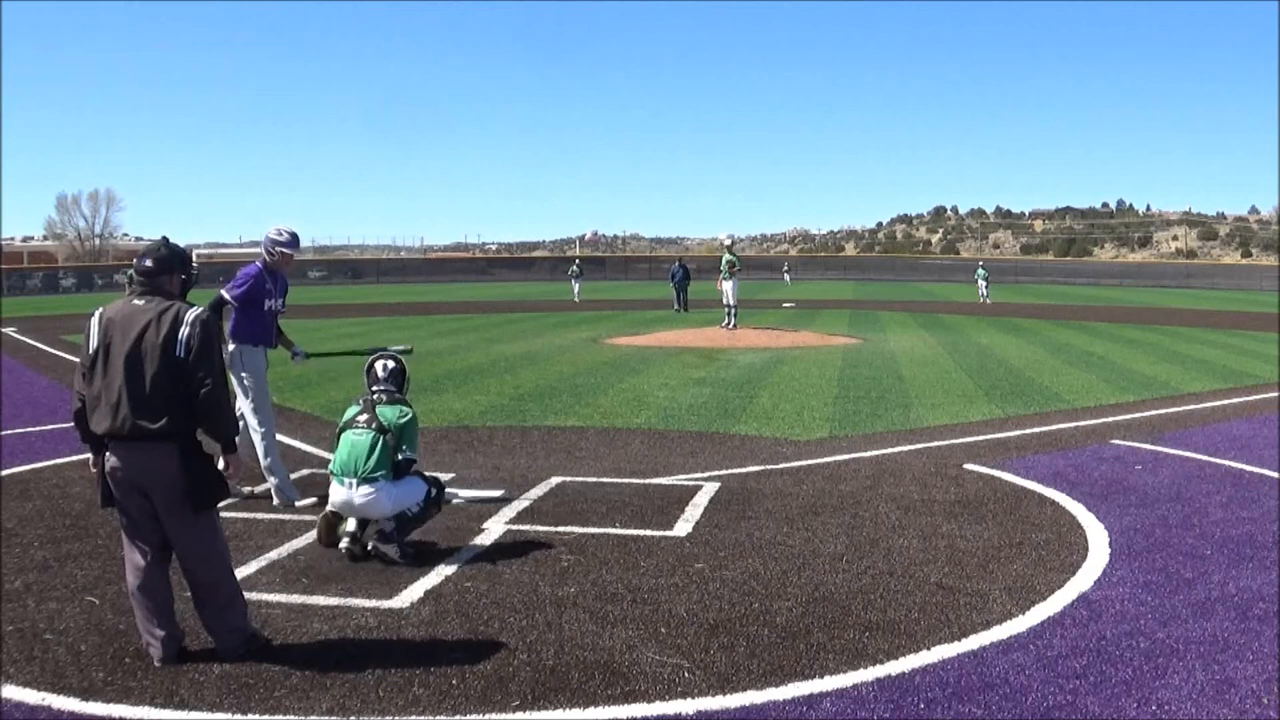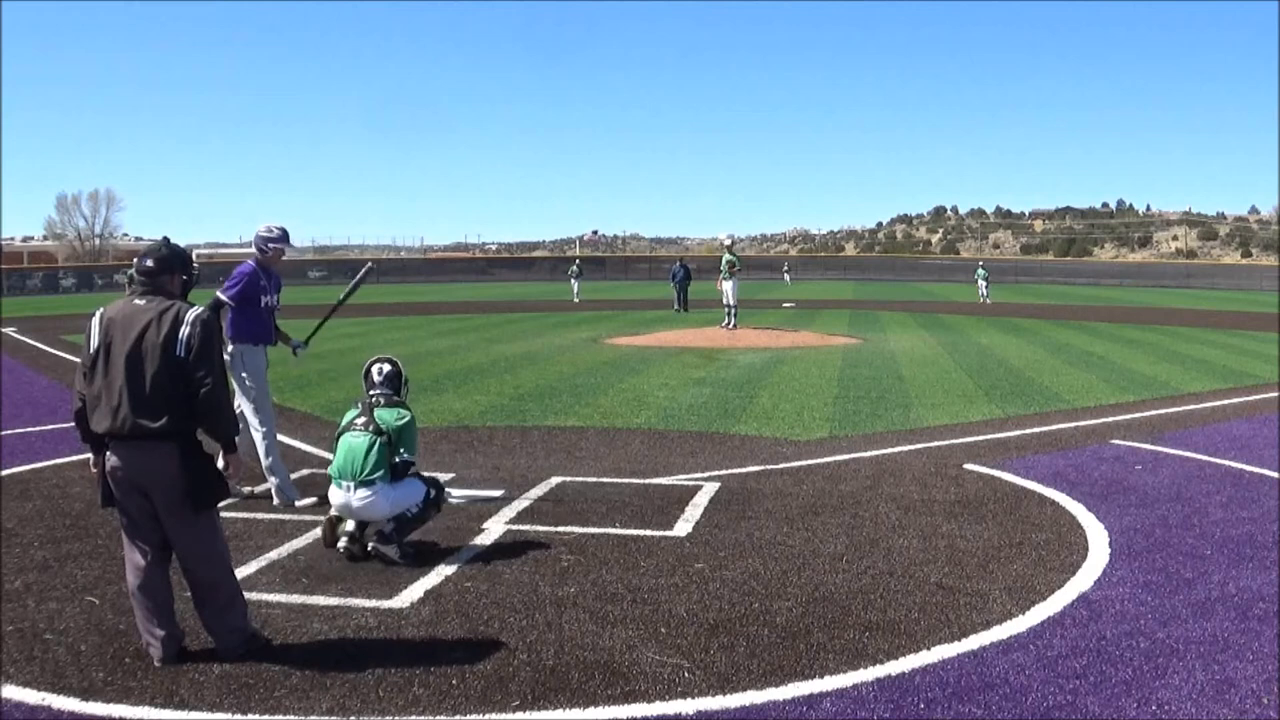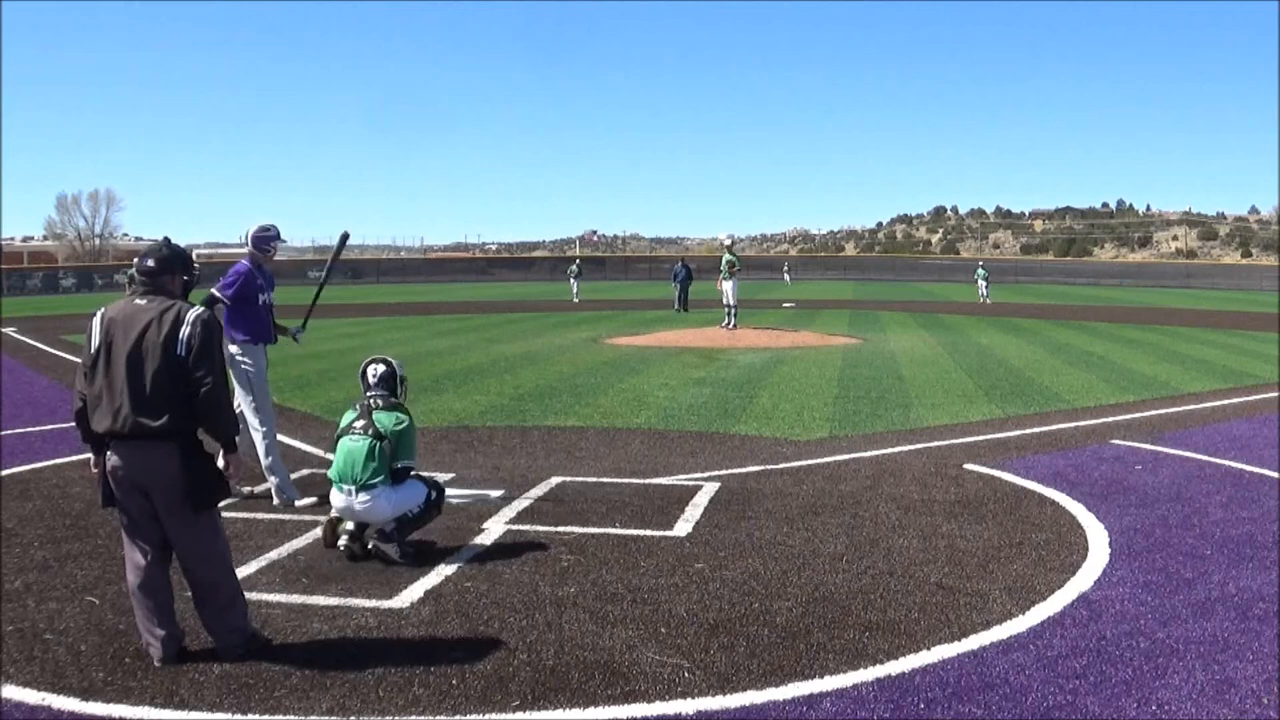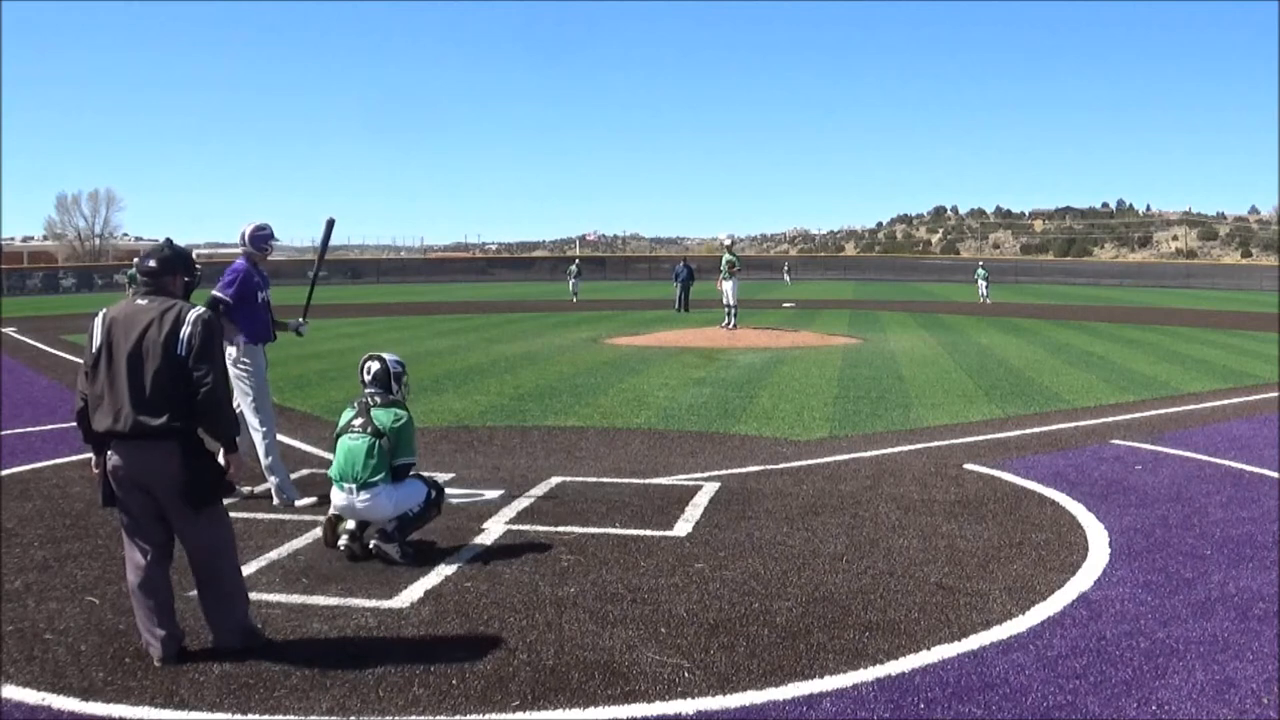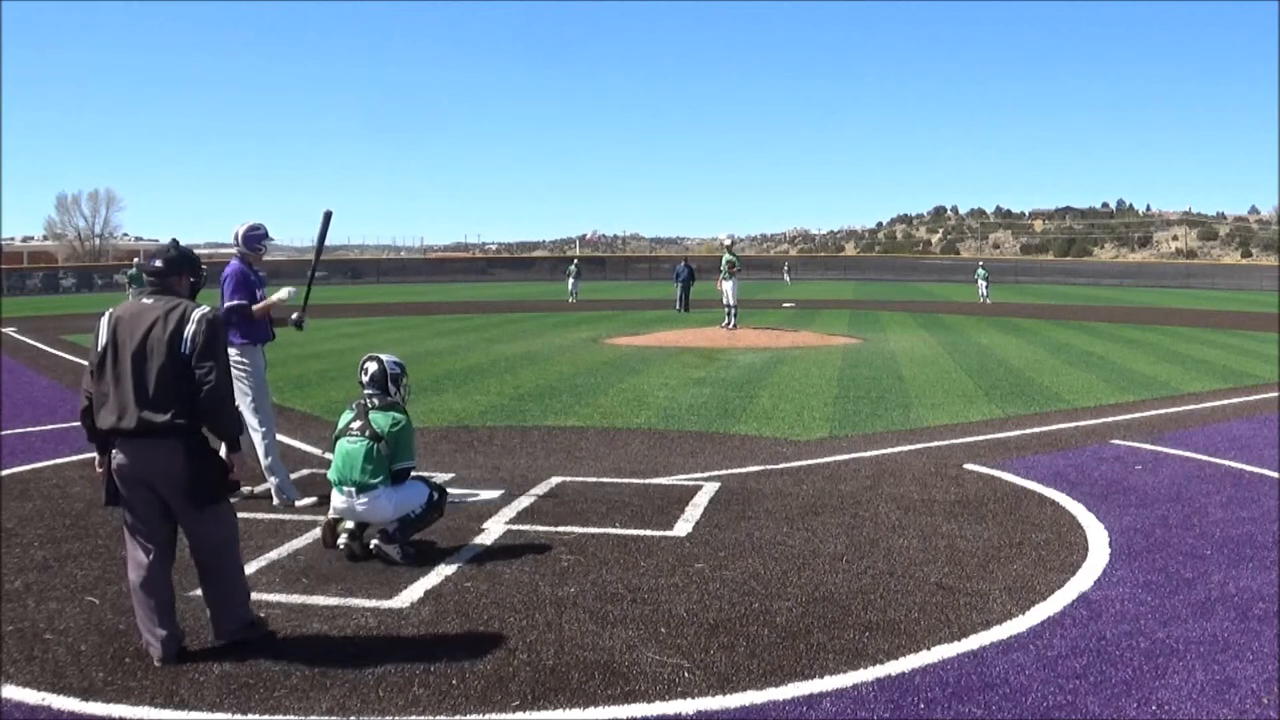
dt=0.2s
person 1, frame 1
left shoulder: (102, 319)
right shoulder: (190, 320)
left elbow: (84, 392)
right elbow: (209, 392)
left wrist: (95, 445)
right wrist: (227, 443)
left hip: (120, 455)
right hip: (173, 454)
left knee: (142, 555)
right knee: (203, 550)
left ankle: (161, 644)
right ankle: (233, 636)
person 1, frame 2
left shoulder: (103, 319)
right shoulder: (191, 320)
left elbow: (85, 392)
right elbow: (211, 392)
left wrist: (96, 445)
right wrist: (228, 443)
left hip: (120, 455)
right hip: (173, 454)
left knee: (142, 555)
right knee: (203, 550)
left ankle: (161, 644)
right ankle: (233, 636)
person 1, frame 3
left shoulder: (104, 320)
right shoulder: (192, 320)
left elbow: (85, 392)
right elbow: (210, 392)
left wrist: (96, 446)
right wrist: (228, 443)
left hip: (120, 454)
right hip: (174, 453)
left knee: (142, 553)
right knee: (204, 550)
left ankle: (161, 644)
right ankle: (233, 636)
person 1, frame 4
left shoulder: (106, 320)
right shoulder: (193, 320)
left elbow: (87, 393)
right elbow: (210, 392)
left wrist: (98, 446)
right wrist: (229, 443)
left hip: (122, 454)
right hip: (175, 451)
left knee: (143, 553)
right knee: (211, 544)
left ankle: (161, 643)
right ankle: (233, 631)
person 1, frame 5
left shoulder: (112, 319)
right shoulder: (197, 318)
left elbow: (93, 391)
right elbow: (214, 391)
left wrist: (102, 445)
right wrist: (232, 442)
left hip: (126, 452)
right hip: (179, 449)
left knee: (145, 551)
right knee: (215, 538)
left ankle: (161, 643)
right ankle: (234, 622)
person 2, frame 1
left shoulder: (280, 281)
right shoulder: (252, 276)
right elbow: (215, 306)
left wrist: (292, 348)
left hip: (259, 353)
right hip: (244, 353)
left knee: (244, 420)
right knee: (261, 423)
right ankle: (283, 492)
person 2, frame 2
left shoulder: (273, 278)
right shoulder: (246, 274)
right elbow: (214, 308)
left wrist: (289, 341)
left hip: (258, 352)
right hip: (244, 353)
left knee: (243, 419)
right knee: (262, 423)
right ankle: (283, 492)
person 2, frame 3
left shoulder: (266, 275)
right shoulder: (242, 273)
right elbow: (207, 304)
left wrist: (287, 331)
left hip: (256, 352)
right hip: (245, 354)
left knee: (241, 419)
right knee: (262, 423)
right ankle: (283, 492)
person 2, frame 4
left shoulder: (259, 275)
right shoulder: (240, 272)
right elbow: (212, 308)
left wrist: (290, 326)
right wrist: (236, 337)
left hip: (254, 352)
right hip: (244, 354)
left knee: (242, 419)
right knee: (262, 423)
right ankle: (283, 492)
person 2, frame 5
left shoulder: (250, 273)
right shoulder: (236, 272)
right elbow: (239, 316)
left wrist: (288, 321)
right wrist: (276, 298)
left hip: (251, 352)
right hip: (244, 354)
left knee: (241, 419)
right knee: (261, 423)
right ankle: (283, 492)
person 3, frame 1
left shoulder: (353, 410)
right shoulder: (403, 412)
left elbow: (334, 461)
right elbow: (404, 467)
left hip: (338, 495)
right hip: (372, 496)
right knee: (433, 489)
left ankle: (350, 532)
right ankle: (388, 537)
person 3, frame 2
left shoulder: (352, 413)
right shoulder: (401, 415)
left elbow: (337, 461)
right elbow: (401, 468)
left hip: (338, 497)
right hip: (369, 499)
right knee: (432, 490)
left ankle: (350, 533)
right ankle: (387, 538)
person 3, frame 3
left shoulder: (350, 414)
right shoulder: (399, 418)
left elbow: (341, 462)
right elbow: (401, 473)
right wrist: (387, 485)
left hip: (339, 499)
right hip: (371, 502)
right knee: (433, 491)
left ankle: (350, 533)
right ankle: (389, 537)
person 3, frame 4
left shoulder: (349, 412)
right shoulder: (398, 415)
left elbow: (341, 460)
right elbow: (402, 470)
right wrist: (388, 484)
left hip: (341, 498)
right hip: (373, 500)
right knee: (433, 491)
left ankle: (350, 531)
right ankle: (389, 536)
person 3, frame 5
left shoulder: (348, 414)
right shoulder: (397, 418)
left elbow: (342, 462)
right elbow: (401, 474)
left hip: (341, 501)
right hip: (374, 503)
right knee: (435, 494)
left ankle: (350, 530)
right ankle: (391, 537)
